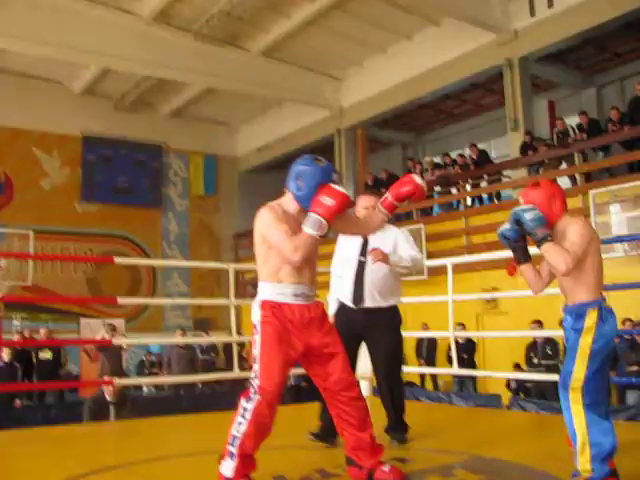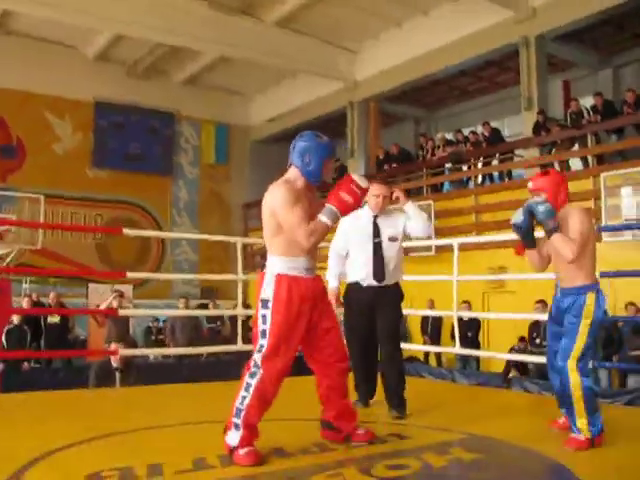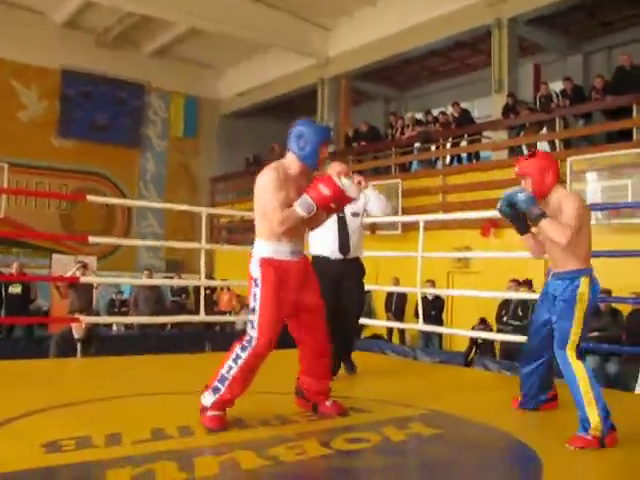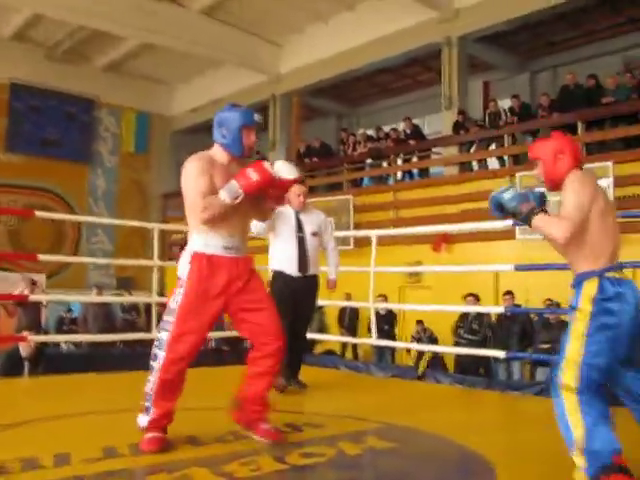
dt=0.5s
person 1, frame 1
left shoulder: (320, 211)
right shoulder: (270, 214)
left elbow: (365, 226)
right elbow: (295, 254)
left wrist: (395, 197)
right wrist: (320, 215)
left hip: (311, 311)
right hip: (275, 311)
left knee: (343, 385)
right knee: (266, 390)
person 1, frame 2
left shoulder: (308, 191)
right shoulder: (282, 192)
left elbow: (311, 232)
right elbow: (306, 237)
left wrist: (346, 202)
right wrist: (336, 205)
left hip: (310, 283)
right hip: (282, 284)
left knee: (333, 356)
right knee: (269, 362)
left ankle: (339, 423)
right ankle: (239, 438)
person 1, frame 3
left shoulder: (307, 176)
right shoulder: (273, 175)
right elbow: (279, 225)
left wrist: (335, 202)
right wrist: (314, 197)
left hip: (298, 265)
right hip: (269, 264)
left knee: (317, 335)
right knee: (260, 338)
left ankle: (314, 395)
right ankle: (214, 402)
person 1, frame 4
left shoulder: (244, 168)
right shoulder: (198, 164)
left elbow: (261, 213)
right elbow: (202, 212)
left wrist: (276, 188)
right wrist: (242, 186)
left hip: (240, 266)
right hip: (203, 263)
left knee: (271, 339)
right knee: (176, 343)
left ankle: (251, 412)
right ankle: (153, 423)
person 2, frame 1
left shoulder: (577, 226)
right shoulder: (555, 239)
left elbow: (565, 265)
right elbow: (537, 284)
left wrist: (540, 235)
right wrist: (518, 250)
left hip: (590, 317)
right hip: (579, 318)
left knee: (575, 392)
right knee: (591, 390)
right ankle: (600, 444)
person 2, frame 2
left shoulder: (577, 216)
right shoulder: (555, 221)
left elbow: (572, 254)
right elbow: (539, 264)
left wrist: (549, 224)
right wrist: (526, 235)
left hip: (583, 298)
right hip: (563, 298)
left knee: (572, 364)
right knee: (556, 360)
left ankle: (588, 429)
right ankle: (572, 415)
person 2, frame 3
left shoulder: (568, 201)
right shoulder: (549, 207)
left elbow: (564, 238)
right elbow: (538, 249)
left wrist: (531, 208)
right wrist: (520, 222)
left hip: (575, 284)
right hip: (556, 284)
left knee: (566, 352)
right knee: (538, 343)
left ankle: (598, 429)
right ankle: (538, 395)
person 2, frame 4
left shoulder: (578, 183)
right shoulder: (592, 192)
left elbow: (563, 233)
right elbow: (571, 244)
left wrist: (529, 211)
right wrist: (534, 213)
left hip: (599, 292)
left knee: (572, 387)
person 3, frame 1
left shoulder: (396, 235)
right shoulder: (346, 239)
left elbow: (416, 262)
right elbow: (336, 275)
left wrist: (389, 258)
right wrist: (332, 309)
left hip: (382, 315)
right hip: (347, 312)
left knee: (388, 374)
left ankle: (396, 427)
right ankle: (329, 429)
person 3, frame 2
left shoulder: (399, 219)
right shoulder: (350, 220)
left elbow: (425, 231)
right elbow: (336, 253)
left wrist: (407, 204)
right wrist: (333, 285)
left hip: (388, 292)
right hip: (358, 292)
left knee: (389, 346)
right knee: (359, 346)
left ankle: (396, 401)
right ankle: (364, 394)
person 3, frame 3
left shoulder: (358, 197)
left elbow: (383, 210)
left wrist: (366, 188)
left hip: (351, 264)
right hip: (323, 264)
left knee: (352, 313)
right knee: (326, 316)
left ankle: (345, 356)
right ankle: (330, 365)
person 3, frame 4
left shoulder: (319, 218)
right shoulder: (276, 214)
left elbow: (330, 245)
right elbow: (256, 228)
left wrist: (332, 274)
left hip: (308, 282)
right hip: (282, 280)
left knee: (300, 330)
right knee: (282, 327)
left ankle: (292, 374)
right ankle: (281, 374)
